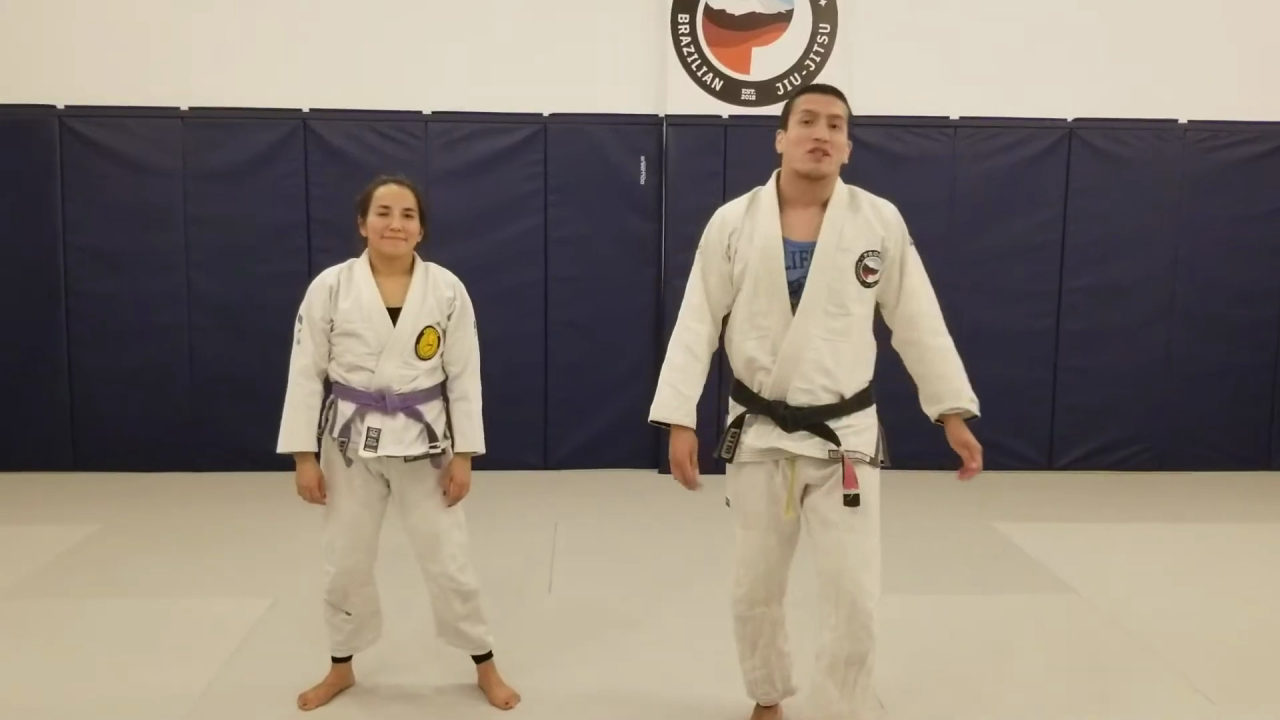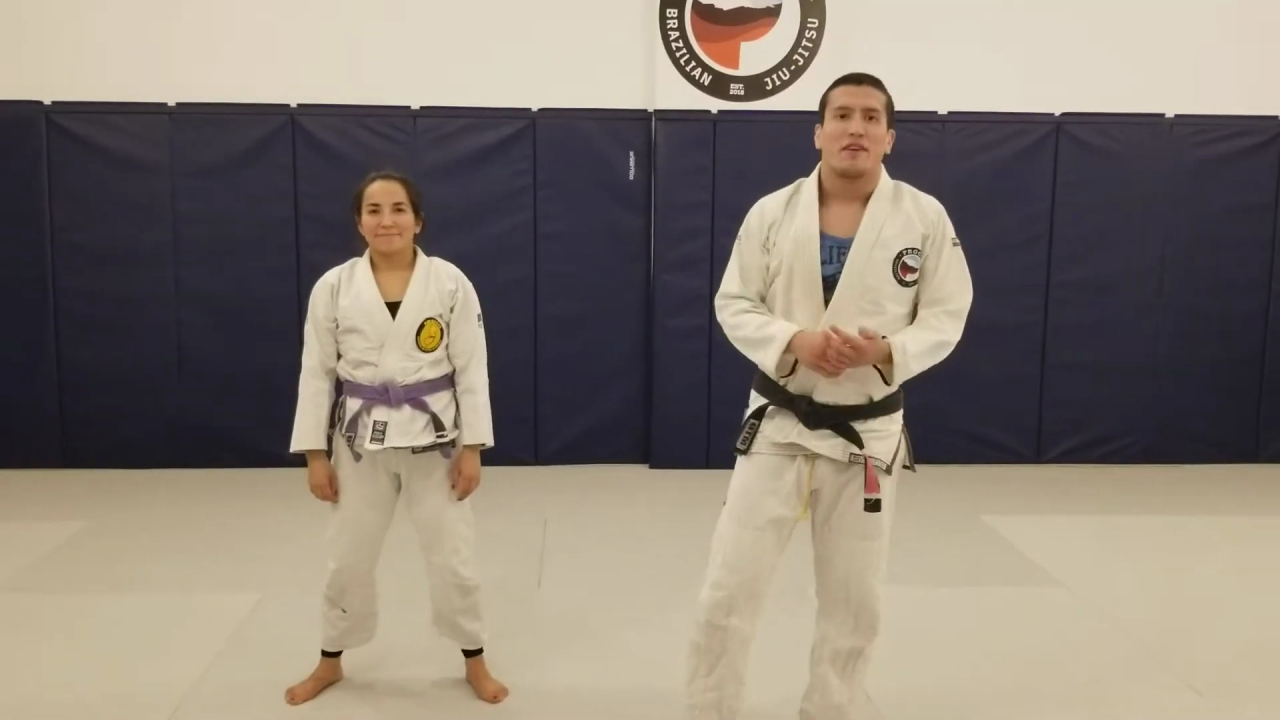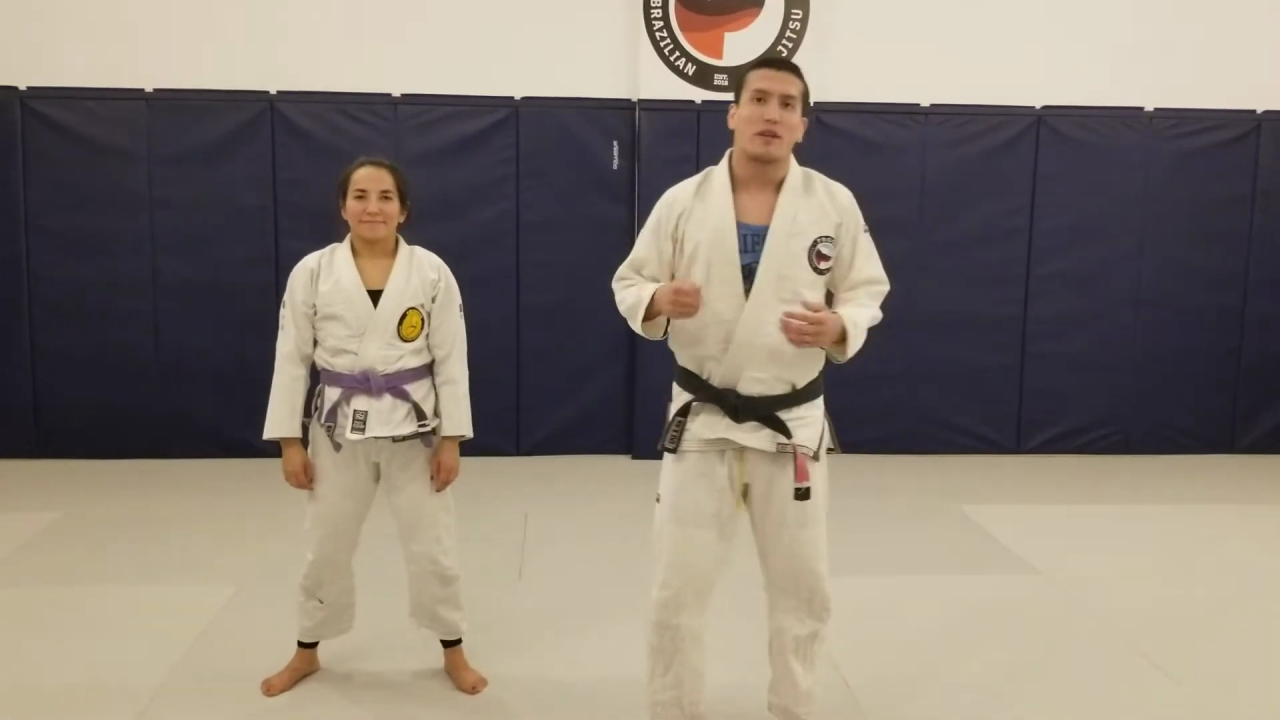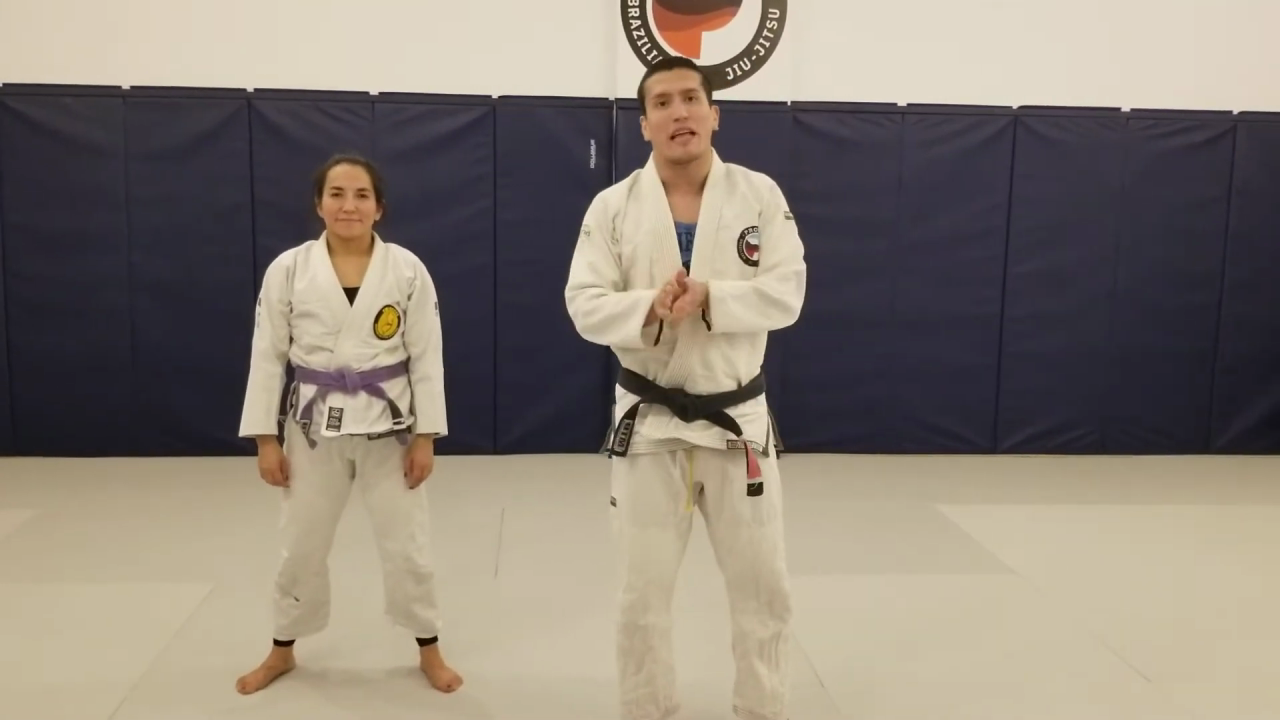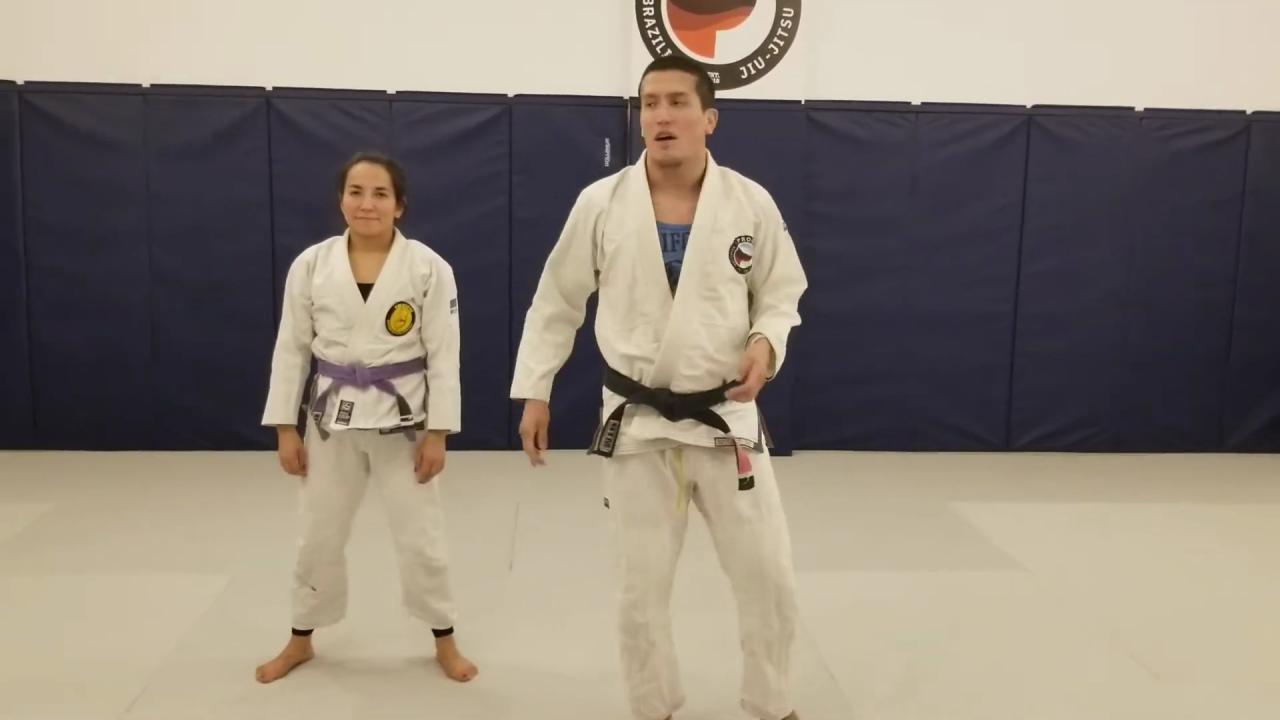
dt=1s
person 1, frame 1
left shoulder: (880, 221)
right shoulder: (732, 222)
left elbow: (917, 323)
right elbow: (697, 324)
left wrist: (952, 413)
right wrist: (680, 421)
left hip: (845, 435)
right hip: (759, 433)
left knee: (852, 600)
right knee: (754, 590)
person 1, frame 2
left shoulder: (925, 216)
right shoulder: (772, 212)
left elbow: (945, 315)
right elbow: (733, 305)
left wrist: (885, 352)
right wrist: (795, 342)
left hip: (867, 436)
right hip: (778, 428)
left knee: (852, 603)
right knee: (729, 591)
person 1, frame 3
left shoulder: (833, 203)
right shoulder: (682, 201)
left elbow: (866, 292)
right elbow: (627, 285)
left wrist: (839, 328)
right wrist: (658, 301)
left hip: (792, 424)
right hip: (702, 421)
left knee: (802, 587)
right knee: (678, 588)
person 1, frame 4
left shoulder: (759, 193)
right shoulder: (614, 206)
left elbow: (785, 293)
right elbow: (586, 307)
left wrist: (709, 297)
right wrist: (651, 309)
left hip: (737, 420)
right hip: (649, 421)
left knee: (762, 586)
right knee: (643, 591)
person 1, frame 5
left shoulder: (752, 202)
right shoulder: (600, 203)
left elbow: (780, 295)
right elbow: (558, 301)
left wrist: (768, 344)
right wrist: (534, 391)
left hip: (727, 421)
right hip: (637, 423)
left knee: (769, 580)
right knee: (641, 589)
person 2, frame 1
left shoulder: (447, 289)
right shoulder: (330, 286)
left elbow: (464, 376)
right elbow: (306, 373)
left wrist: (463, 455)
right wrist: (304, 455)
left hip: (423, 442)
right hip: (351, 443)
left knee: (449, 561)
right knee: (345, 562)
left ankle: (484, 665)
right ankle: (341, 667)
person 2, frame 2
left shoulder: (450, 282)
right shoulder: (333, 287)
left elbow: (472, 369)
right elbow: (316, 372)
left wrist: (472, 448)
right wrist: (316, 454)
left hip: (433, 437)
right hip: (362, 439)
left knee: (452, 555)
right knee: (348, 556)
left ankle: (474, 660)
right ankle: (330, 661)
person 2, frame 3
left shoulder: (431, 271)
right shoulder: (312, 271)
left elbow: (451, 359)
right elbow: (291, 359)
left wrist: (451, 440)
right wrist: (290, 441)
left hip: (413, 426)
right hip: (340, 427)
left knee: (432, 545)
right knee: (326, 546)
left ankle: (453, 651)
right ankle: (307, 652)
person 2, frame 4
left shoulder: (407, 269)
right shoulder: (288, 269)
left elbow: (426, 357)
right elbow: (267, 356)
left wrist: (425, 436)
right wrist: (265, 438)
left hip: (388, 424)
right hip: (315, 425)
left knee: (407, 544)
right knee: (301, 545)
left ankle: (429, 649)
right ankle: (282, 650)
person 2, frame 5
left shoulder: (428, 267)
right shoulder: (310, 264)
left elbow: (443, 354)
right elbow: (291, 348)
left wrist: (437, 432)
right wrist: (285, 428)
left hip: (402, 419)
right hip: (331, 419)
left knee: (420, 536)
right knee: (318, 536)
left ankle: (444, 640)
right ankle: (301, 640)
